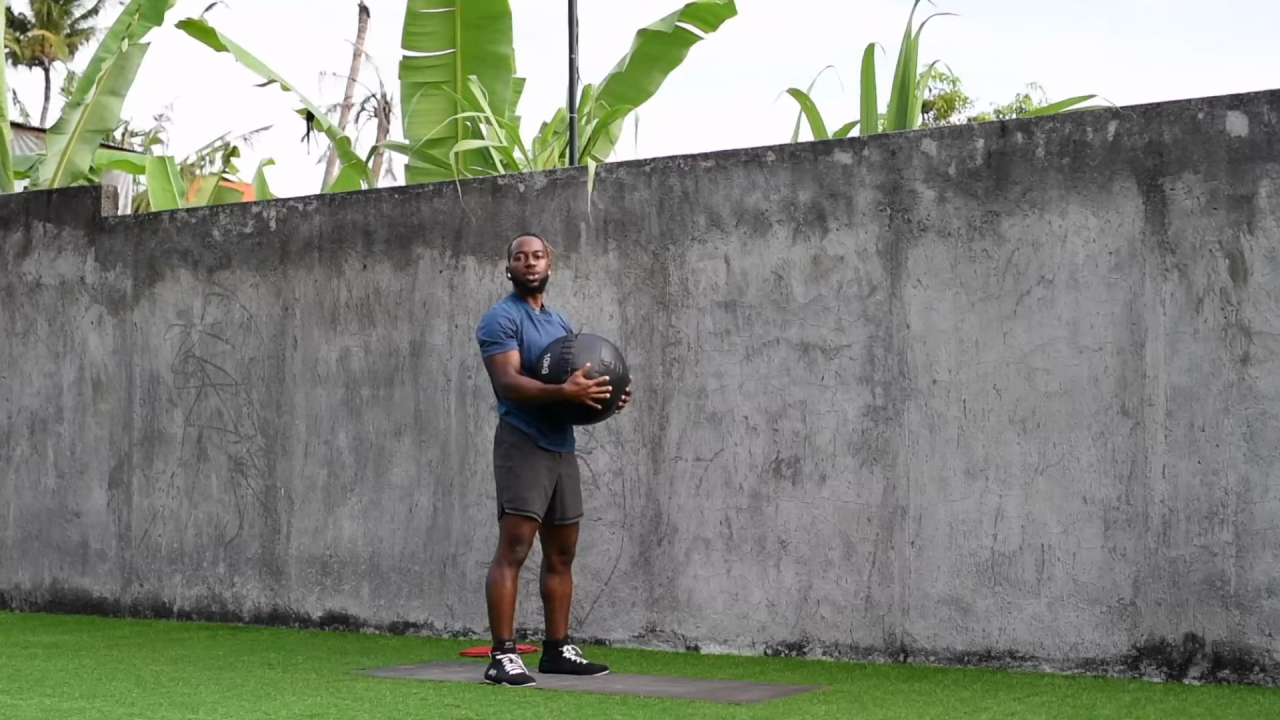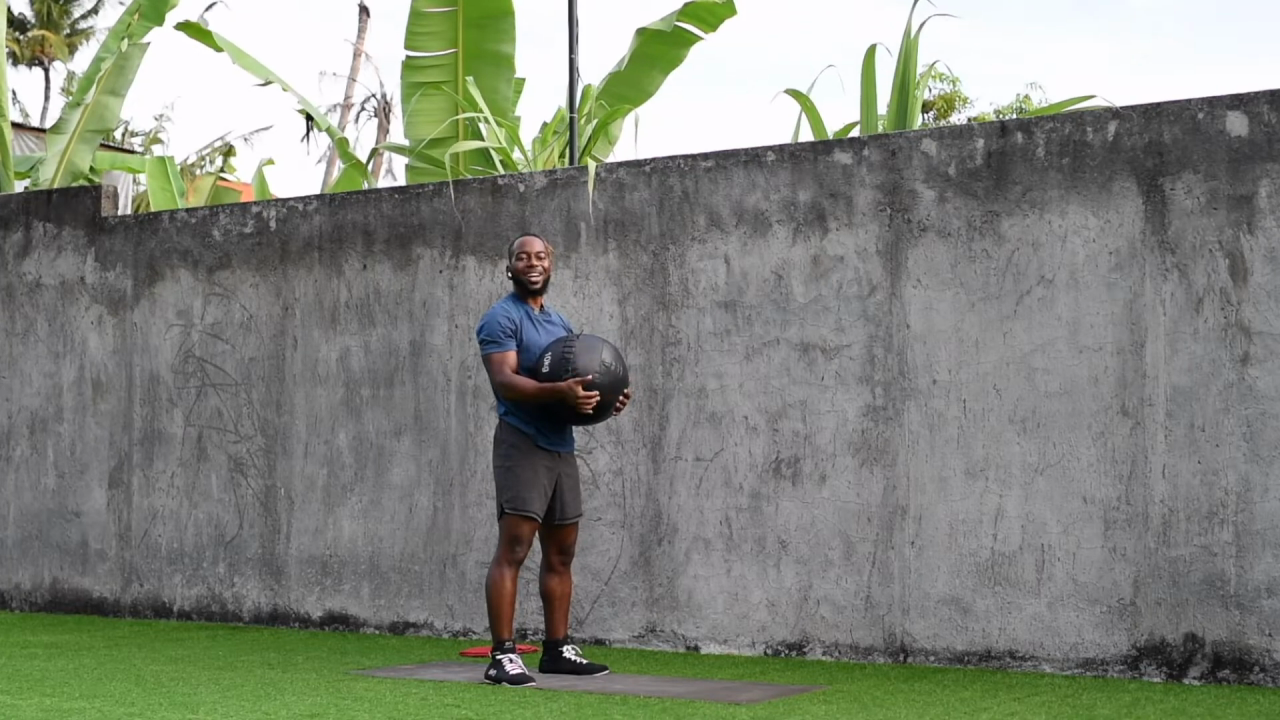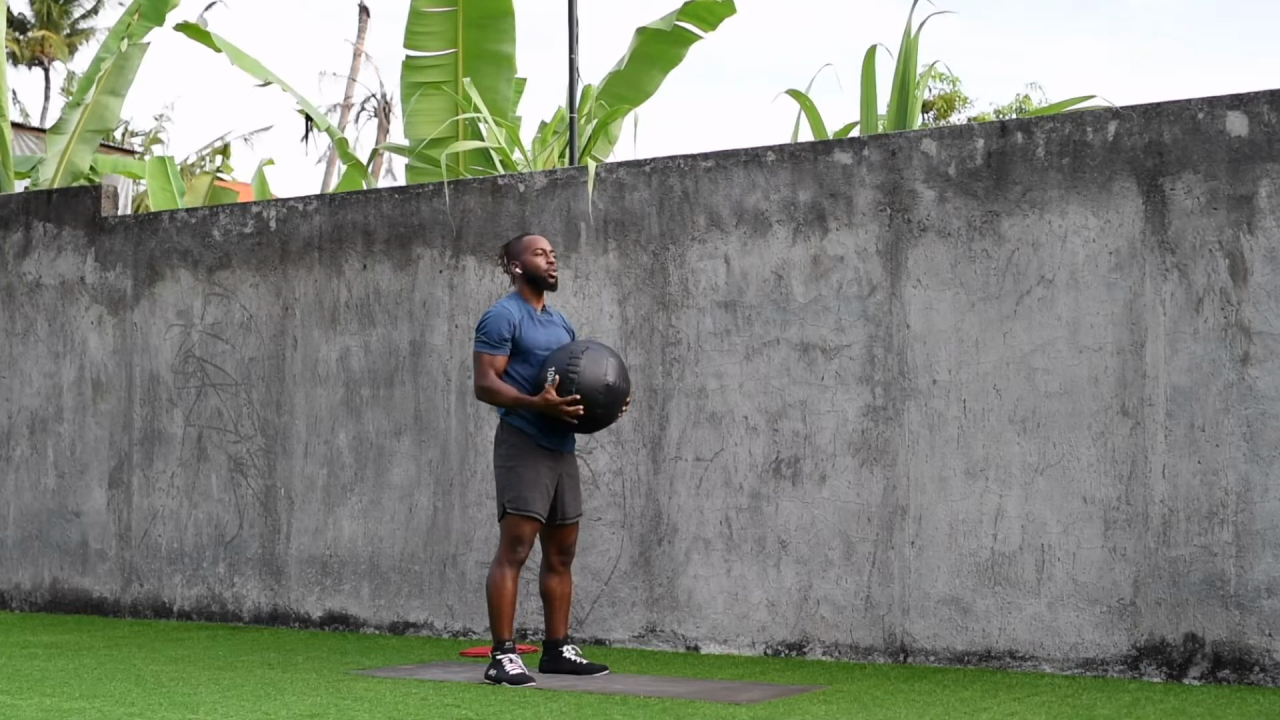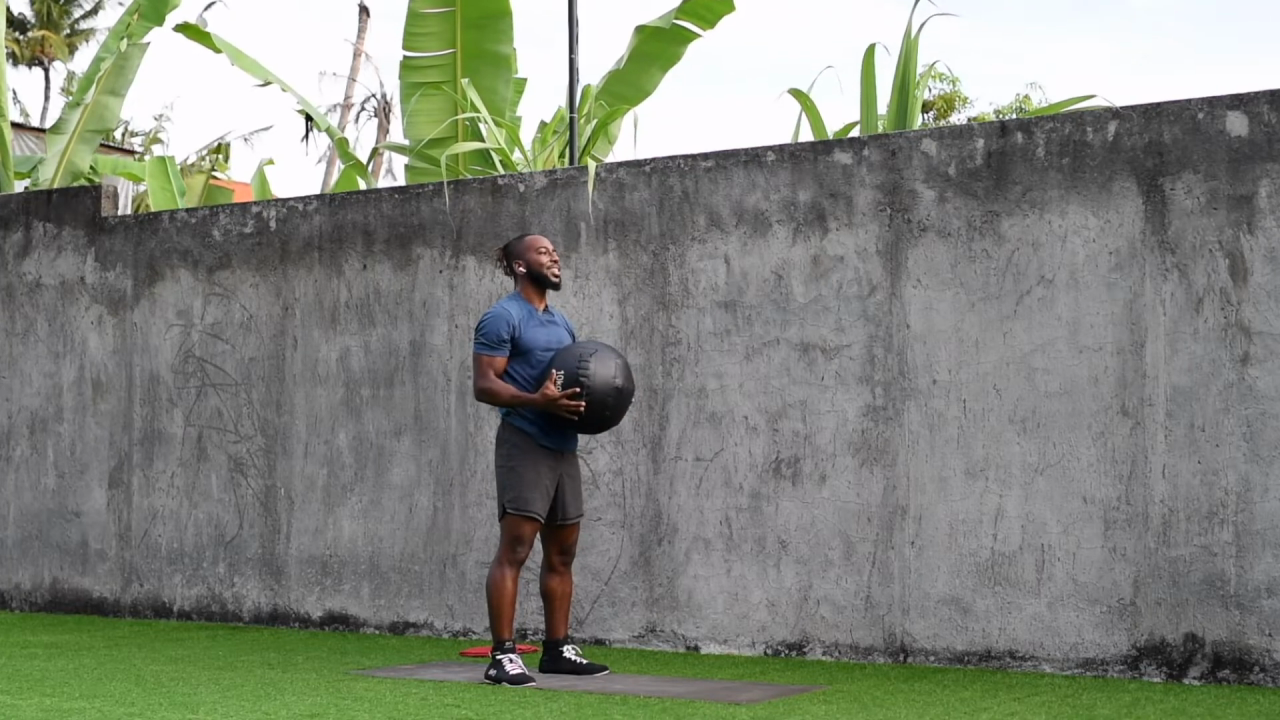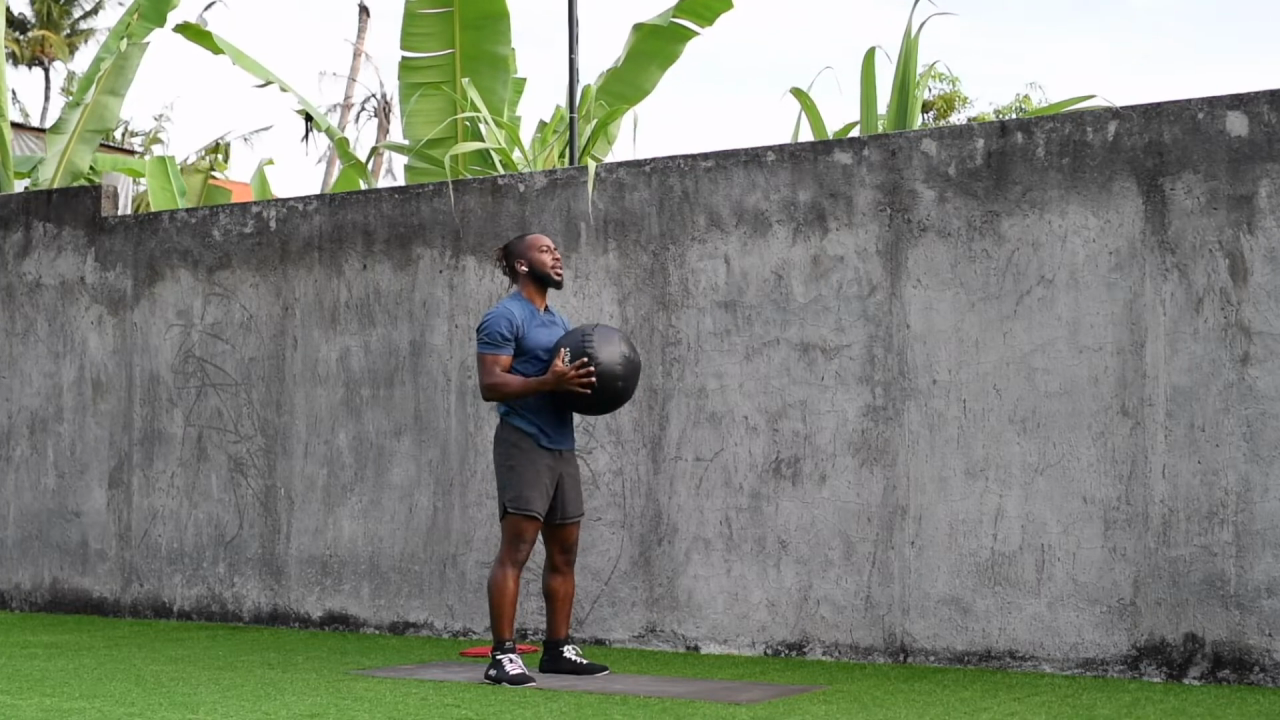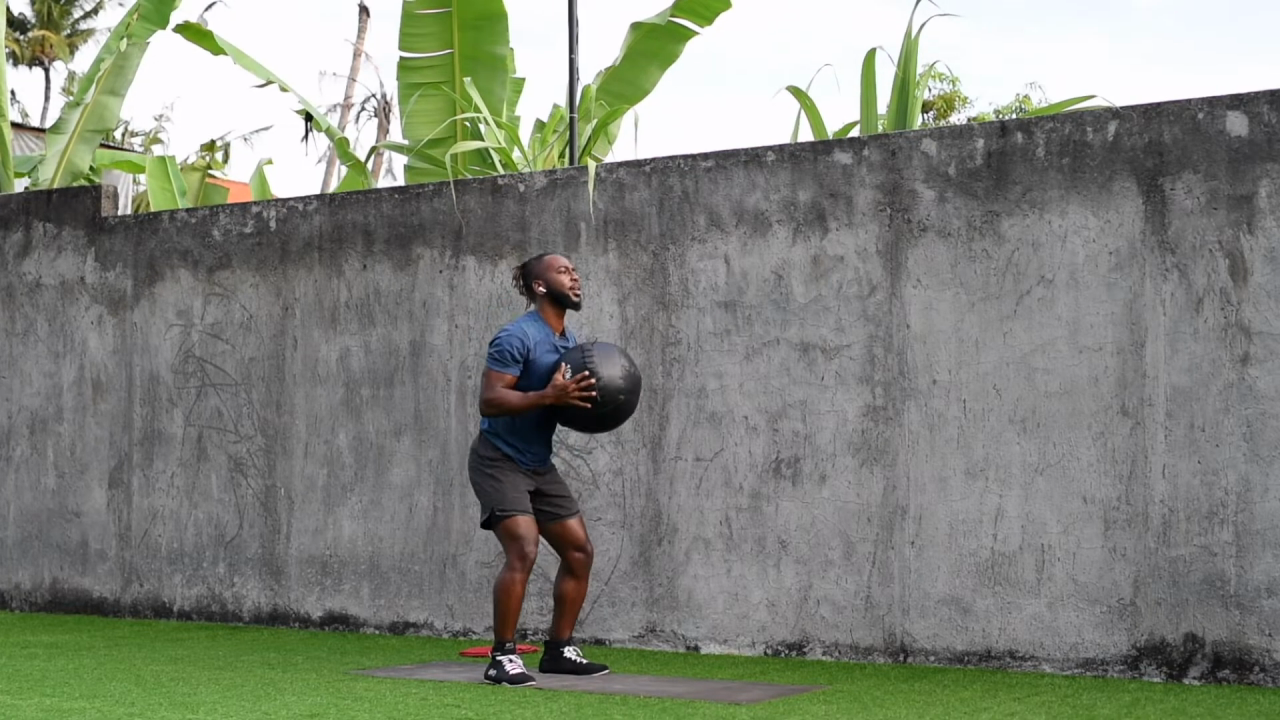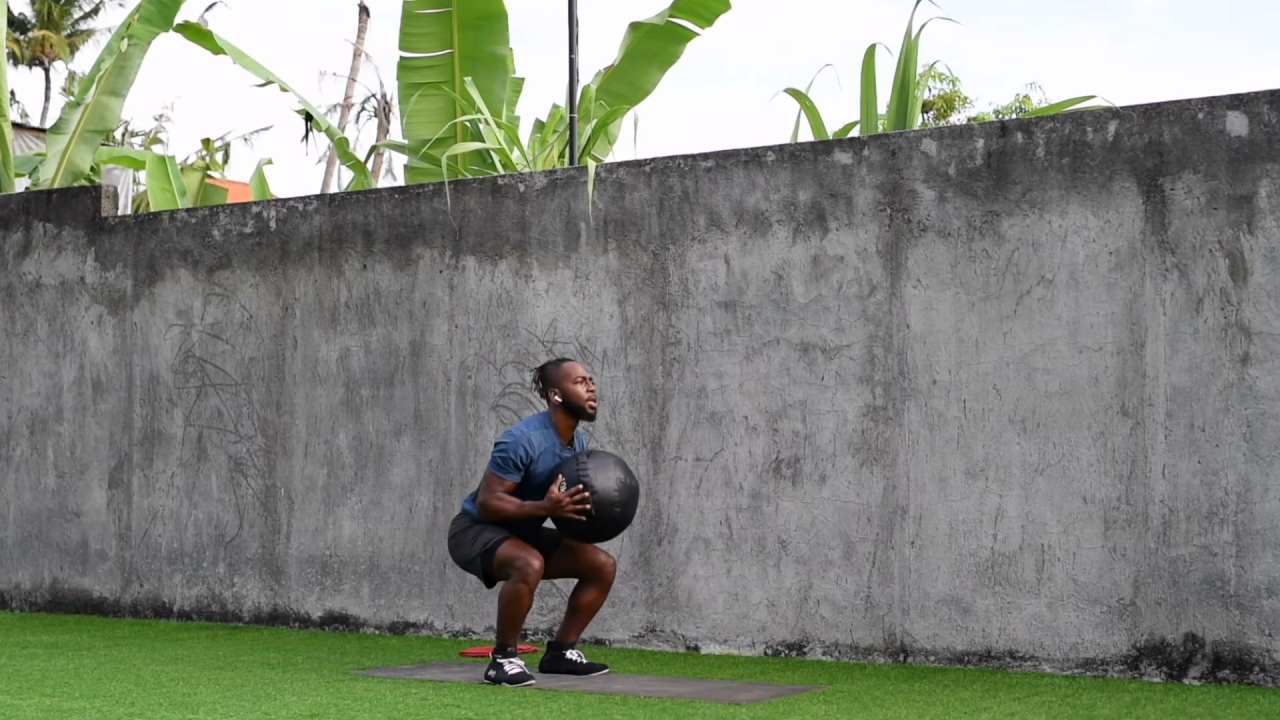
dt=0.3s
person 1, frame 1
left shoulder: (560, 321)
right shoulder: (501, 318)
right elbow: (508, 382)
left wrist: (600, 395)
right wrist: (562, 391)
left hip: (563, 445)
right hip: (523, 444)
left knee: (561, 553)
right knee: (513, 549)
left ankle: (558, 648)
right ankle: (502, 655)
person 1, frame 2
left shoulder: (560, 321)
right shoulder: (501, 317)
right elbow: (504, 382)
left wrist: (604, 396)
right wrist: (557, 392)
left hip: (561, 445)
right hip: (523, 444)
left knee: (561, 553)
right knee: (513, 550)
left ankle: (558, 649)
right ankle: (502, 655)
person 1, frame 3
left shoulder: (561, 322)
right shoulder: (502, 316)
right elbow: (485, 384)
right wrist: (537, 404)
left hip: (562, 446)
right hip: (524, 444)
left knee: (561, 554)
right knee: (514, 549)
left ankle: (558, 648)
right ankle: (503, 655)
person 1, frame 4
left shoulder: (561, 321)
right shoulder: (502, 317)
right elbow: (484, 385)
right wrist: (537, 400)
left hip: (563, 446)
right hip: (525, 444)
left knee: (561, 554)
right knee: (514, 550)
left ankle: (557, 649)
right ankle: (502, 655)
person 1, frame 5
left shoulder: (558, 319)
right shoulder: (505, 316)
right elbow: (490, 384)
left wrist: (593, 384)
right wrist: (548, 381)
left hip: (561, 446)
right hip: (523, 443)
left knee: (563, 555)
right knee: (515, 551)
left ankle: (558, 649)
right ankle: (502, 656)
person 1, frame 6
left shoulder: (569, 339)
right shoulder: (517, 336)
right elbow: (490, 400)
left wrist: (590, 404)
right wrist: (548, 396)
left hip: (538, 464)
right hip: (497, 461)
left knee: (579, 551)
right knee: (523, 551)
left ankle: (559, 650)
right ankle: (502, 657)
person 1, frame 7
left shoulder: (578, 442)
right shoulder: (524, 440)
left elbow: (571, 498)
right elbow: (488, 502)
left wrist: (590, 504)
right wrist: (546, 508)
left hip: (524, 531)
right hip: (477, 528)
left knee: (603, 567)
right knee: (529, 566)
left ankle: (561, 651)
right ankle: (503, 657)
